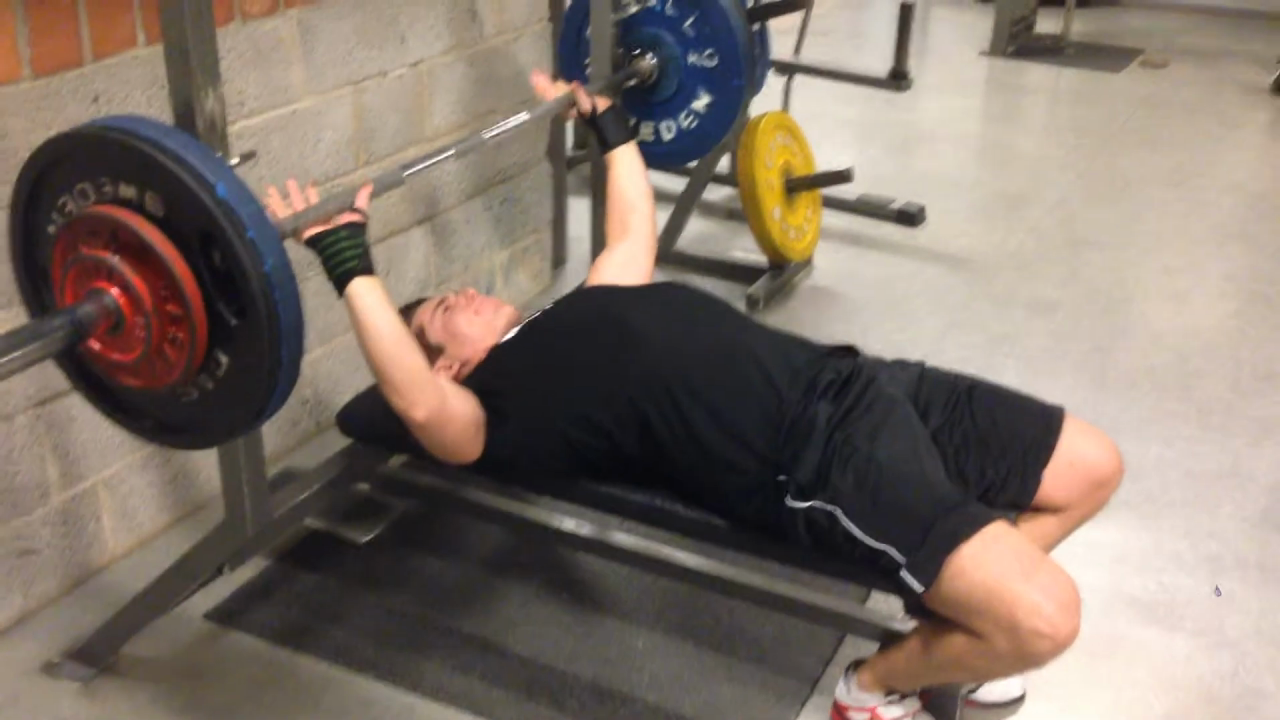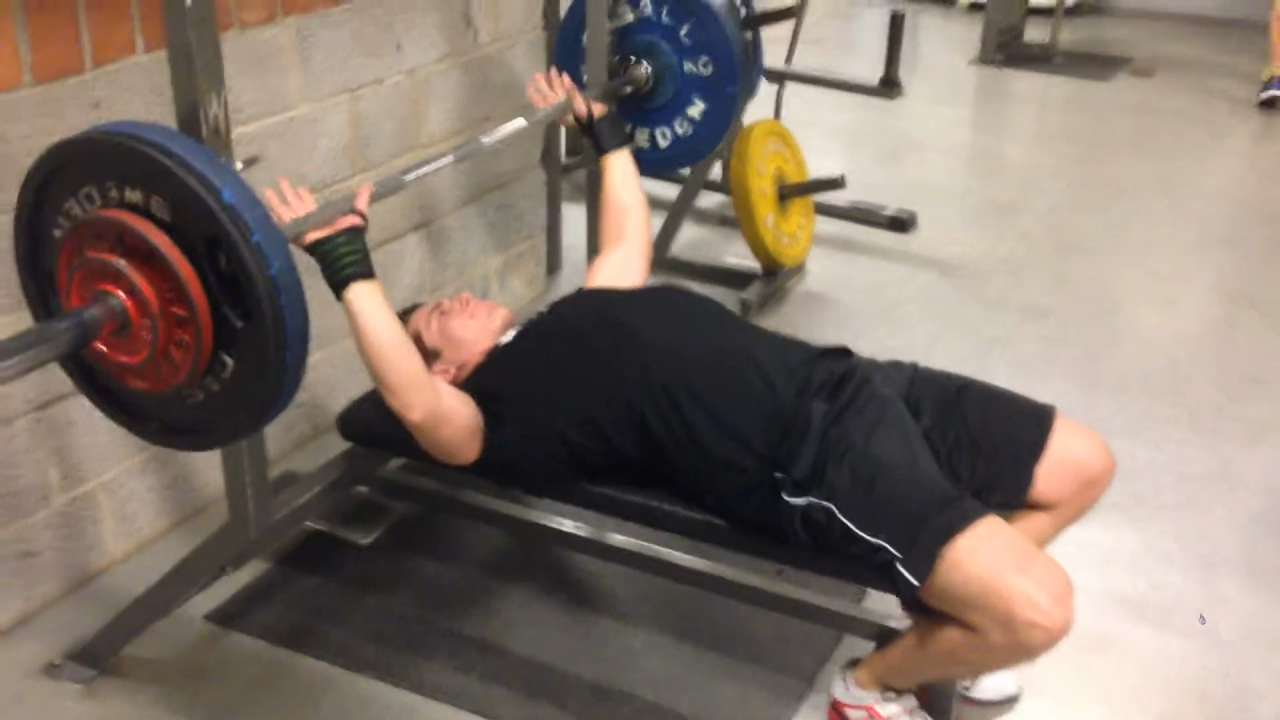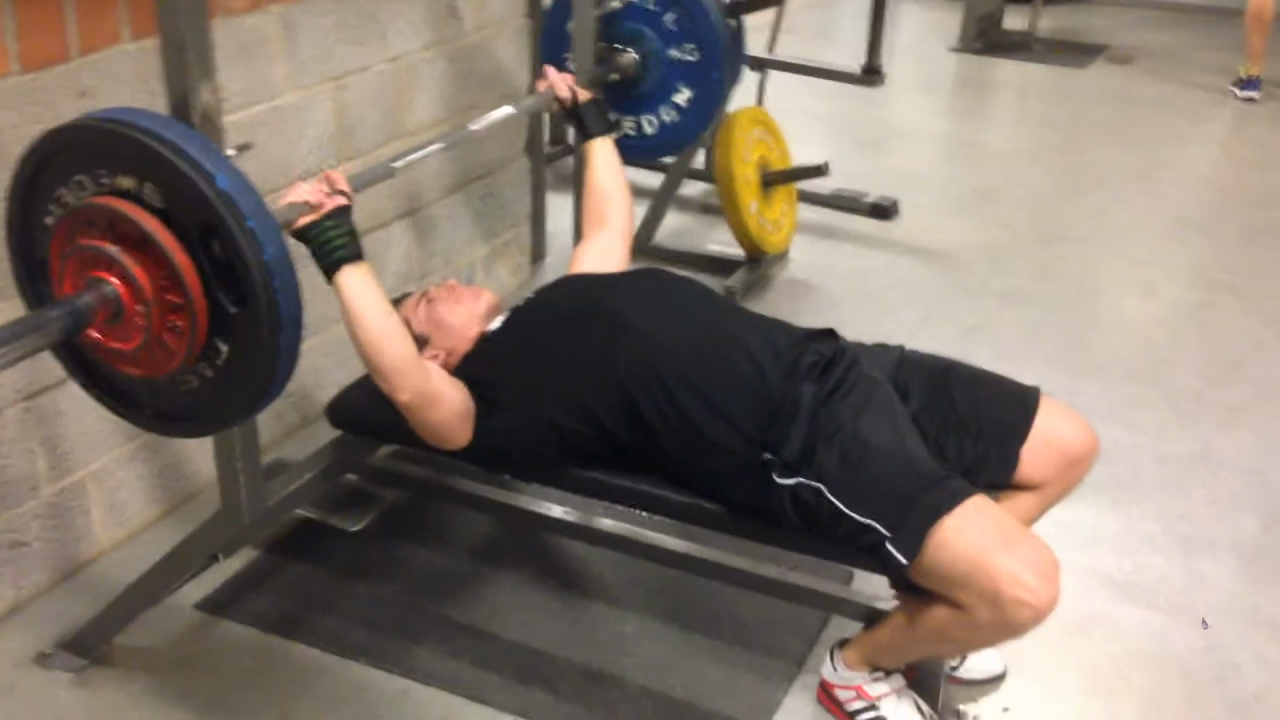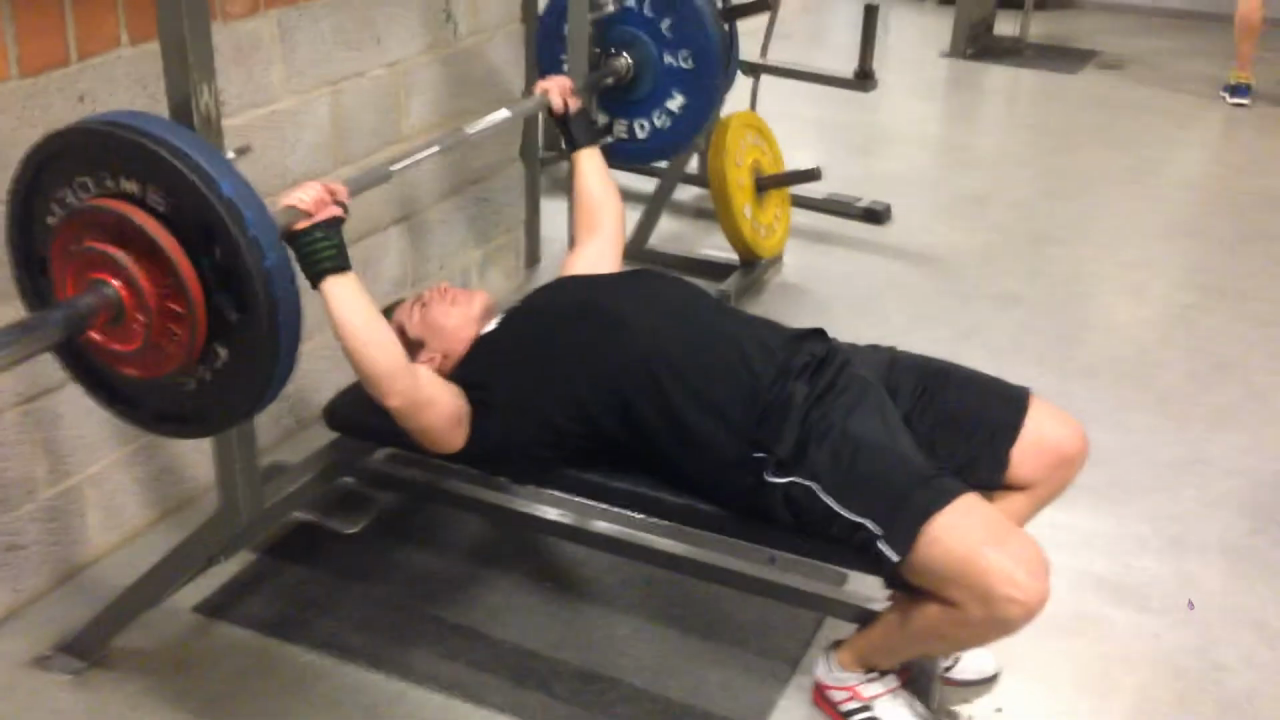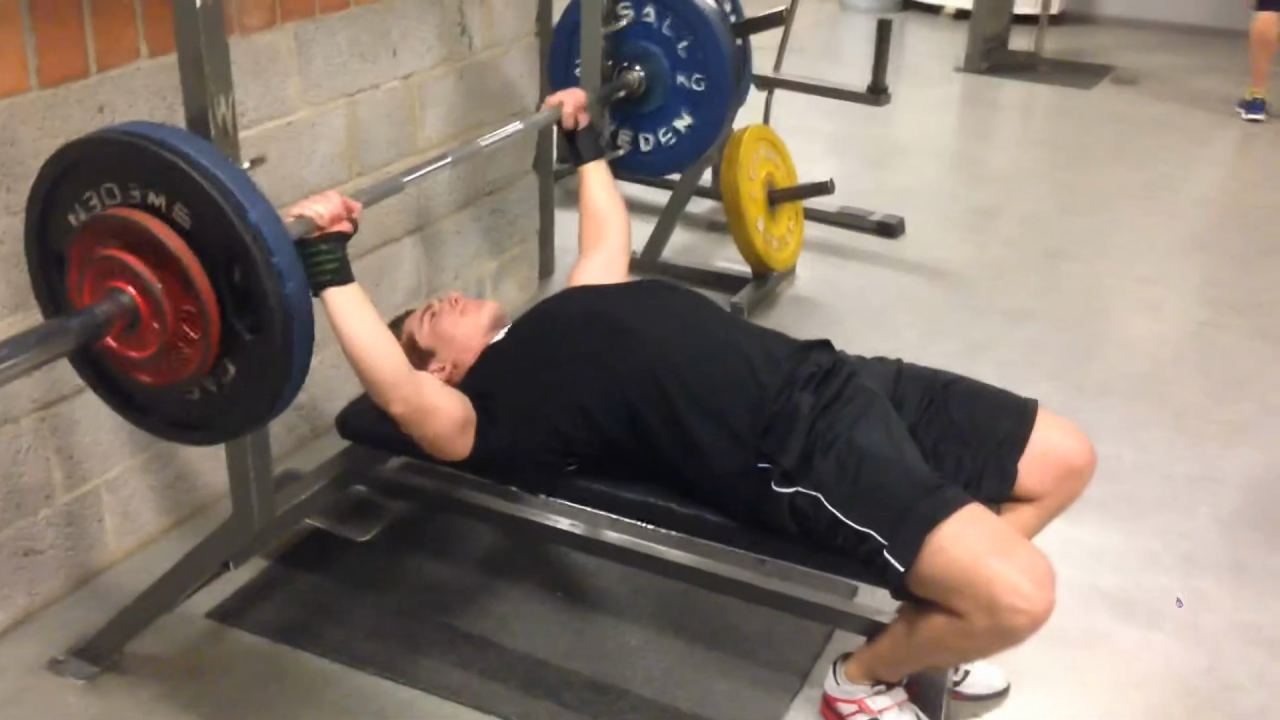
dt=0.2s
person 1, frame 1
left shoulder: (573, 321)
right shoulder: (500, 406)
left elbow: (635, 235)
right elbow: (419, 407)
left wrist: (605, 122)
right wrist: (348, 263)
left hip: (843, 383)
right hip: (811, 461)
left knee: (1092, 469)
right knee: (1041, 621)
left ankle: (952, 622)
person 1, frame 2
left shoulder: (569, 321)
right shoulder: (498, 409)
left elbow: (628, 240)
right elbow: (416, 408)
left wrist: (601, 128)
right wrist: (347, 268)
left hip: (837, 384)
right hip: (805, 462)
left knee: (1083, 467)
right knee: (1034, 613)
left ankle: (938, 612)
person 1, frame 3
left shoulder: (556, 308)
right shoulder: (489, 399)
left elbow: (612, 222)
right elbow: (408, 389)
left wrist: (587, 116)
right wrist: (336, 249)
left hip: (822, 367)
right hip: (793, 443)
left knee: (1067, 447)
right knee: (1019, 590)
left ankle: (927, 602)
person 1, frame 4
left shoulder: (547, 313)
right shoulder: (485, 402)
left elbow: (602, 231)
right elbow: (400, 394)
left wrist: (577, 127)
right wrist: (324, 256)
right hip: (784, 440)
left knee: (1057, 448)
right knee: (1012, 588)
left ankle: (922, 605)
person 1, frame 5
left shoulder: (554, 324)
right shoulder: (494, 409)
left elbow: (610, 241)
right elbow: (404, 402)
left wrist: (583, 140)
right wrist: (326, 266)
right hip: (790, 449)
left knee: (1065, 460)
right knee: (1017, 598)
left ankle: (925, 618)
